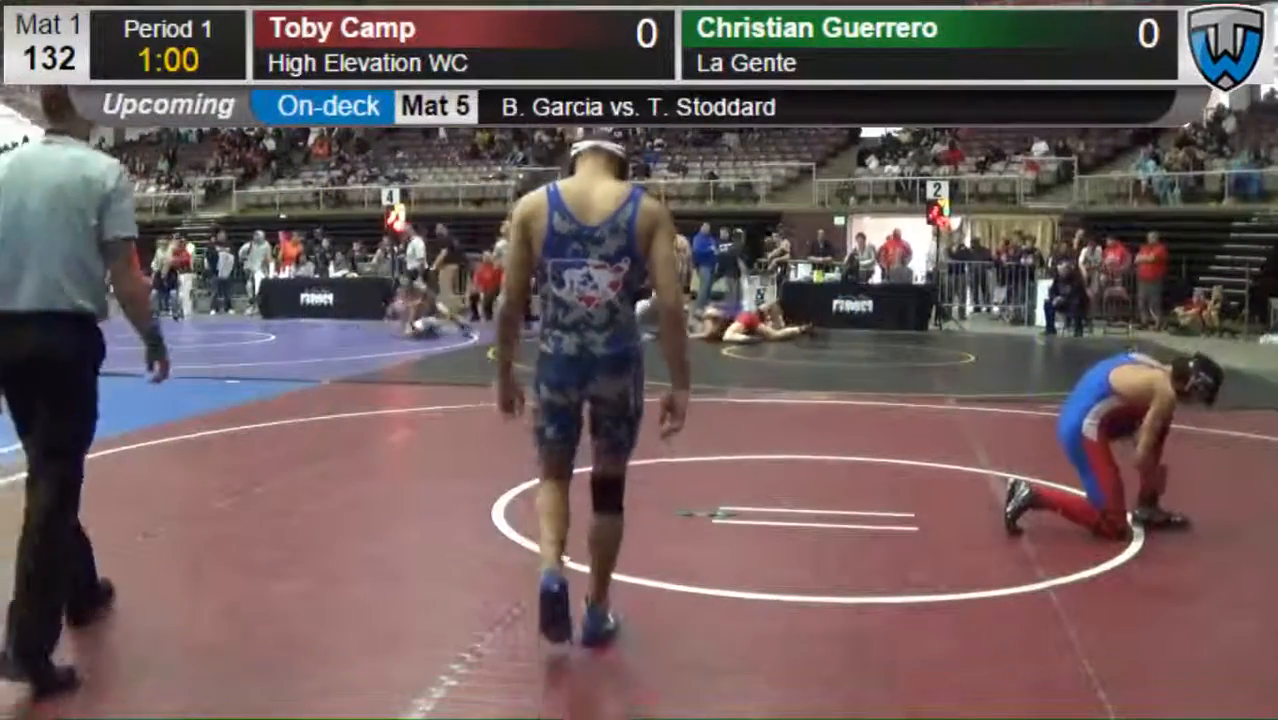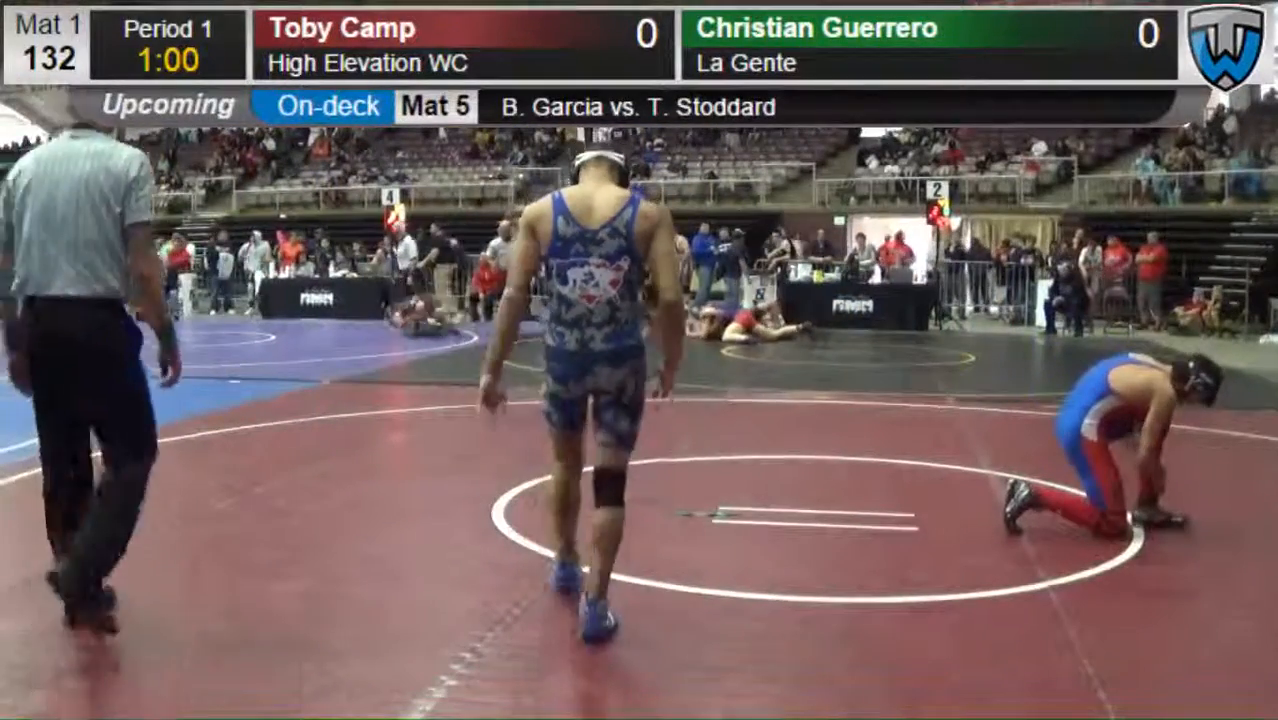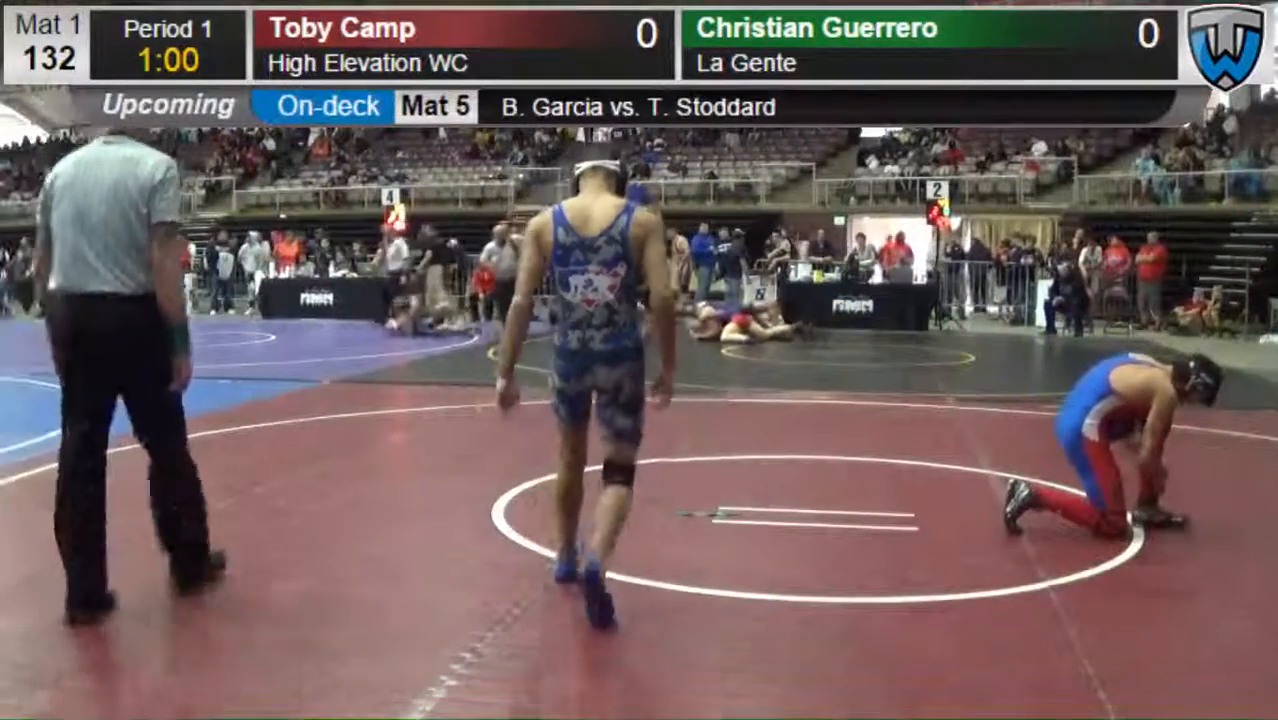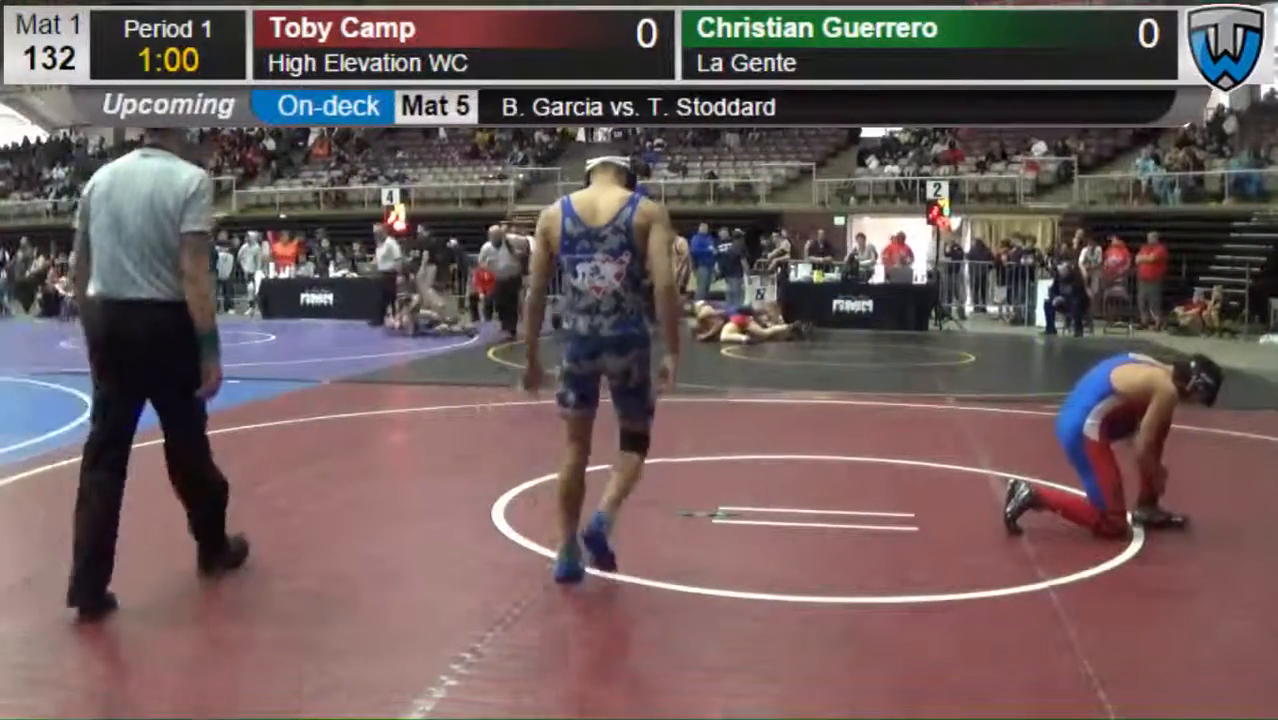
dt=0.2s
person 1, frame 1
right shoulder: (105, 172)
right elbow: (127, 279)
right wrist: (155, 340)
right hip: (67, 339)
right knee: (56, 483)
left ankle: (80, 589)
person 1, frame 2
right shoulder: (129, 163)
right elbow: (142, 266)
right wrist: (168, 339)
right hip: (98, 324)
left knee: (62, 460)
right knee: (131, 453)
left ankle: (87, 591)
right ankle: (79, 568)
person 1, frame 3
left shoulder: (62, 169)
right shoulder: (156, 166)
left elbow: (42, 265)
right elbow: (164, 261)
right wrist: (180, 342)
left hip: (74, 318)
right hip: (131, 319)
left knee: (80, 455)
right knee: (166, 442)
left ankle: (85, 591)
right ankle: (189, 560)
person 1, frame 4
left shoulder: (100, 178)
right shoulder: (191, 180)
left elbow: (80, 268)
right elbow: (195, 272)
left wrist: (92, 329)
right wrist: (211, 349)
left hip: (112, 323)
right hip: (164, 325)
left knee: (103, 453)
right knee: (186, 441)
left ankle: (89, 582)
right ankle: (213, 547)
person 2, frame 1
left shoulder: (532, 208)
right shoulder: (648, 211)
left elbow: (510, 302)
right elbow: (669, 305)
left wrist: (505, 374)
right wrist: (679, 386)
left hip: (557, 362)
right hip: (618, 364)
left knee: (553, 480)
right knee: (608, 485)
left ankle: (553, 576)
right ankle: (595, 609)
person 2, frame 2
left shoulder: (540, 212)
right shoulder: (649, 214)
left elbow: (513, 296)
right elbow: (670, 298)
left wrist: (492, 371)
right wrist: (671, 362)
left hip: (563, 357)
right hip: (621, 360)
left knee: (565, 463)
right knee: (610, 481)
left ankle: (565, 561)
right ankle: (595, 605)
person 2, frame 3
left shoulder: (543, 224)
right shoulder: (643, 221)
left elbow: (522, 304)
right elbow: (662, 302)
left wrist: (506, 375)
right wrist: (668, 367)
left hip: (570, 356)
right hip: (621, 358)
left knee: (571, 458)
right knee: (619, 471)
left ankle: (567, 557)
right ankle: (594, 561)
person 2, frame 4
left shoulder: (553, 214)
right shoulder: (648, 212)
left elbow: (535, 296)
right elbow: (664, 282)
left wrist: (531, 359)
right wrist: (672, 352)
left hip: (576, 341)
right hip: (626, 340)
left knee: (576, 443)
right knee: (634, 439)
left ankle: (567, 551)
right ankle: (603, 517)
person 3, frame 1
left shoulder: (1156, 370)
right shoulder: (1166, 393)
right elbow: (1141, 456)
left wrist: (1155, 471)
right wrist: (1158, 481)
left hip: (1078, 420)
right hip: (1083, 430)
left knee: (1159, 424)
right knee: (1114, 526)
left ankle: (1147, 509)
right ankle: (1035, 496)
person 3, frame 2
left shoulder: (1155, 370)
right shoulder: (1166, 393)
right elbow: (1144, 457)
right wrist: (1158, 481)
left hip: (1076, 420)
right hip: (1082, 431)
left knee: (1159, 424)
right knee: (1114, 526)
left ankle: (1147, 509)
right ankle: (1034, 496)
person 3, frame 3
left shoulder: (1156, 370)
right shoulder: (1167, 392)
right elbow: (1146, 456)
right wrist: (1159, 479)
left hip: (1076, 420)
right hip: (1082, 431)
right knee: (1114, 526)
left ankle: (1147, 509)
right ankle: (1034, 496)
person 3, frame 4
left shoulder: (1157, 370)
right shoulder: (1167, 390)
right elbow: (1141, 451)
left wrist: (1153, 473)
right wrist: (1157, 479)
left hip: (1077, 420)
right hip: (1083, 431)
left knee: (1160, 424)
right knee: (1114, 526)
left ankle: (1147, 509)
right ankle: (1034, 497)
